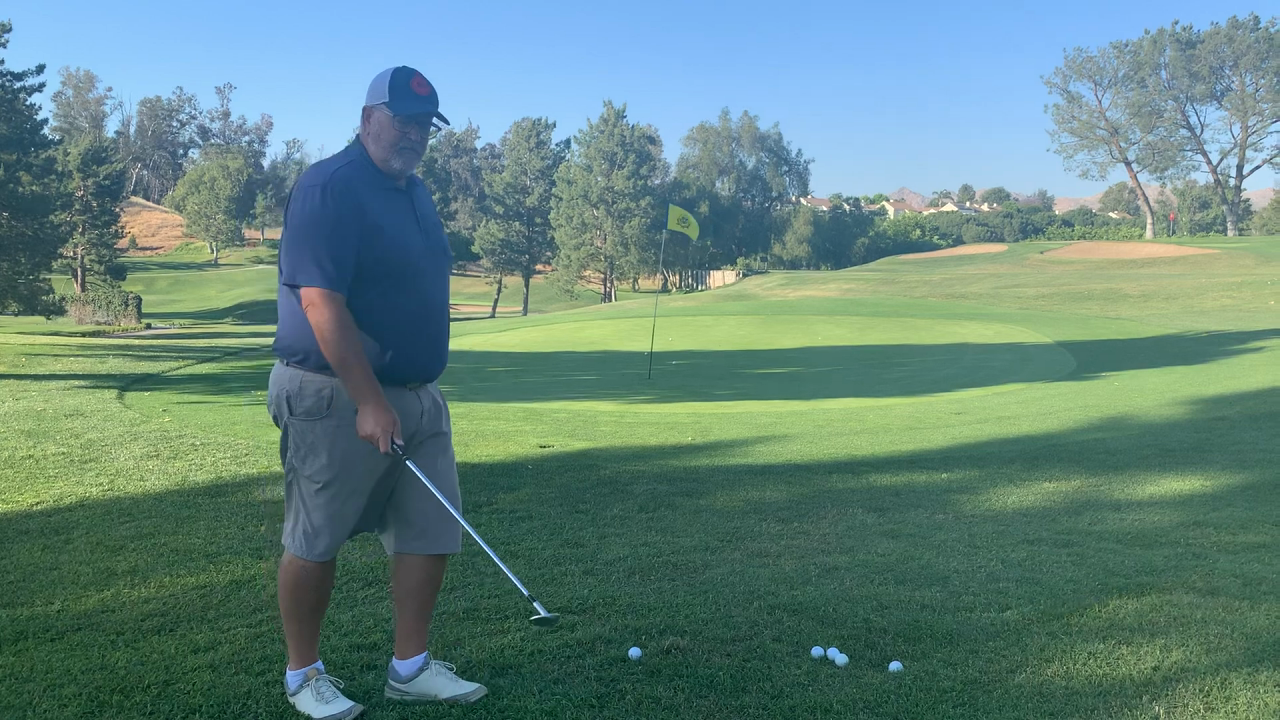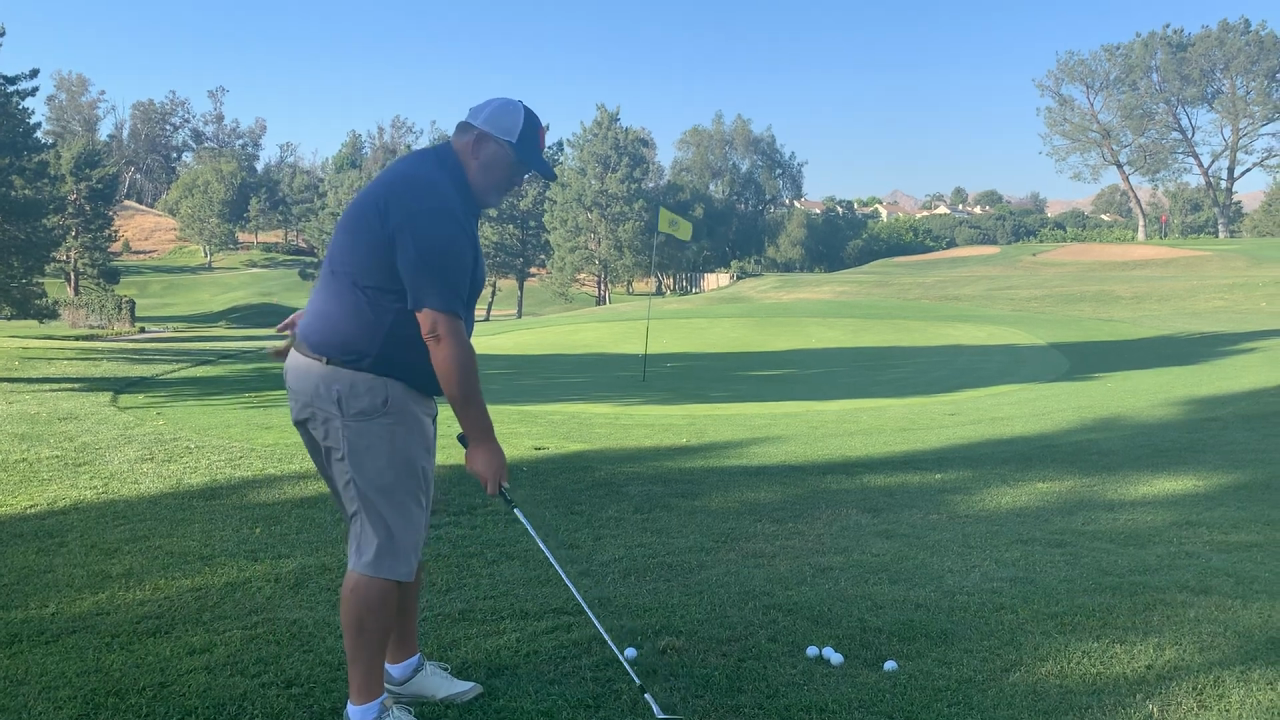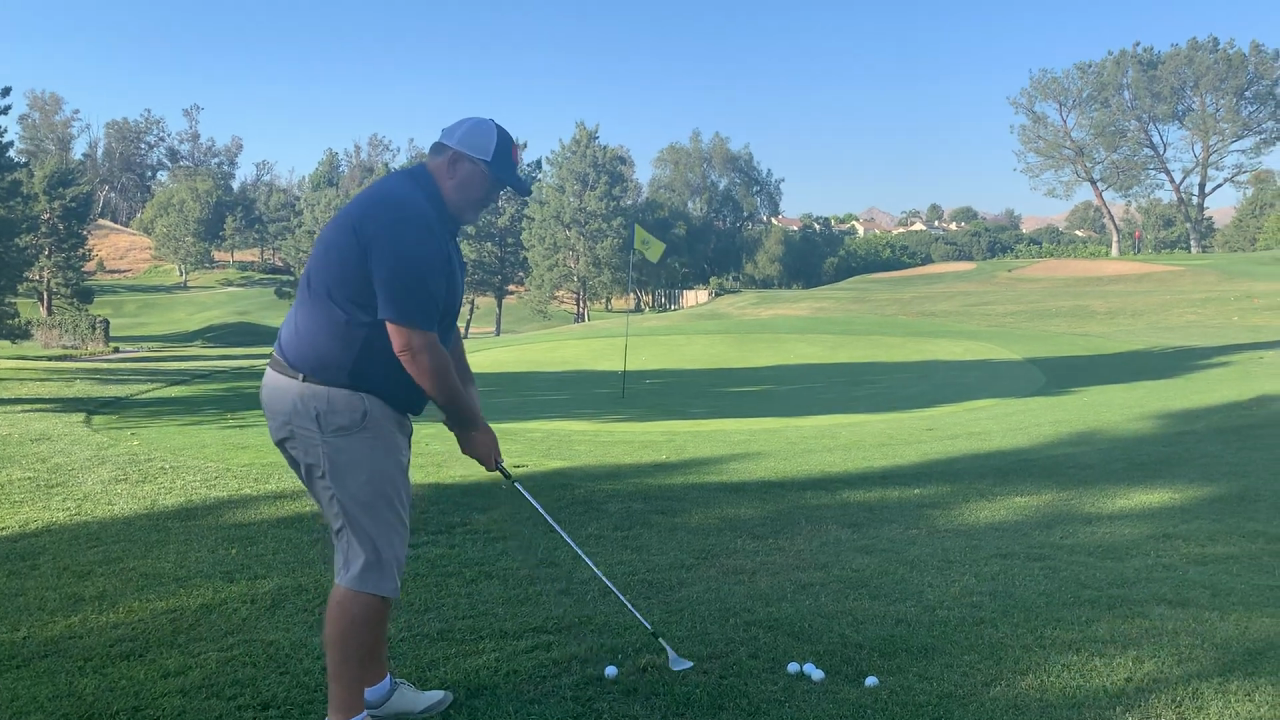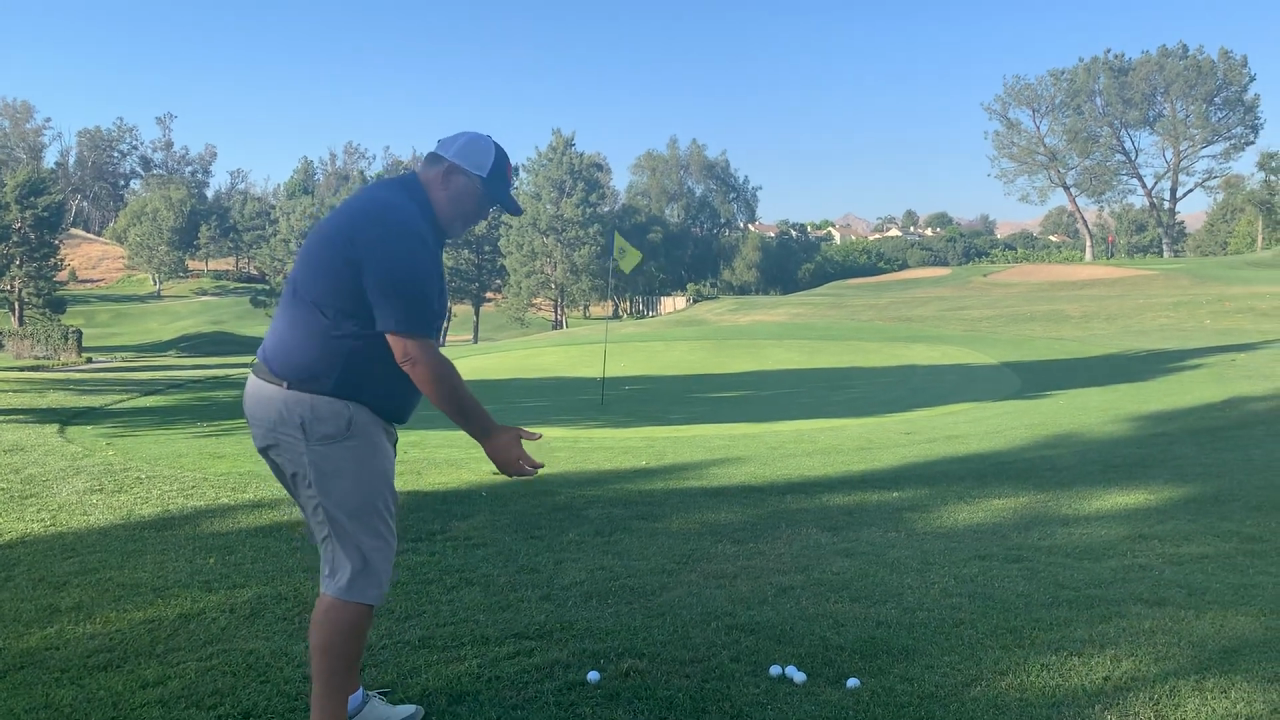
dt=1s
person 1, frame 1
left shoulder: (415, 191)
right shoulder: (330, 187)
right elbow: (322, 303)
left wrist: (426, 388)
right wrist: (371, 403)
left hip: (417, 394)
right hip: (335, 395)
left knee: (429, 530)
right knee: (317, 538)
left ankle: (410, 666)
person 1, frame 2
left shoulder: (428, 182)
right shoulder: (433, 200)
left elbow: (356, 255)
right elbow: (443, 333)
left wrist: (315, 320)
right wrist: (481, 439)
left hip: (373, 380)
right hip: (357, 386)
left knee: (407, 529)
right knee: (384, 543)
left ankle: (403, 666)
person 1, frame 3
left shoulder: (417, 211)
right shoulder: (408, 215)
left elbow: (438, 329)
right elbow: (414, 346)
left wrist: (467, 394)
right wrist: (469, 425)
left hip: (344, 397)
right hip: (332, 401)
left knee: (377, 551)
right knee: (370, 561)
person 1, frame 4
left shoulder: (389, 211)
right shoulder: (399, 226)
right elbow: (415, 355)
right wrist: (490, 434)
left hip: (317, 403)
right hip: (319, 410)
left knee: (356, 558)
right knee: (356, 568)
